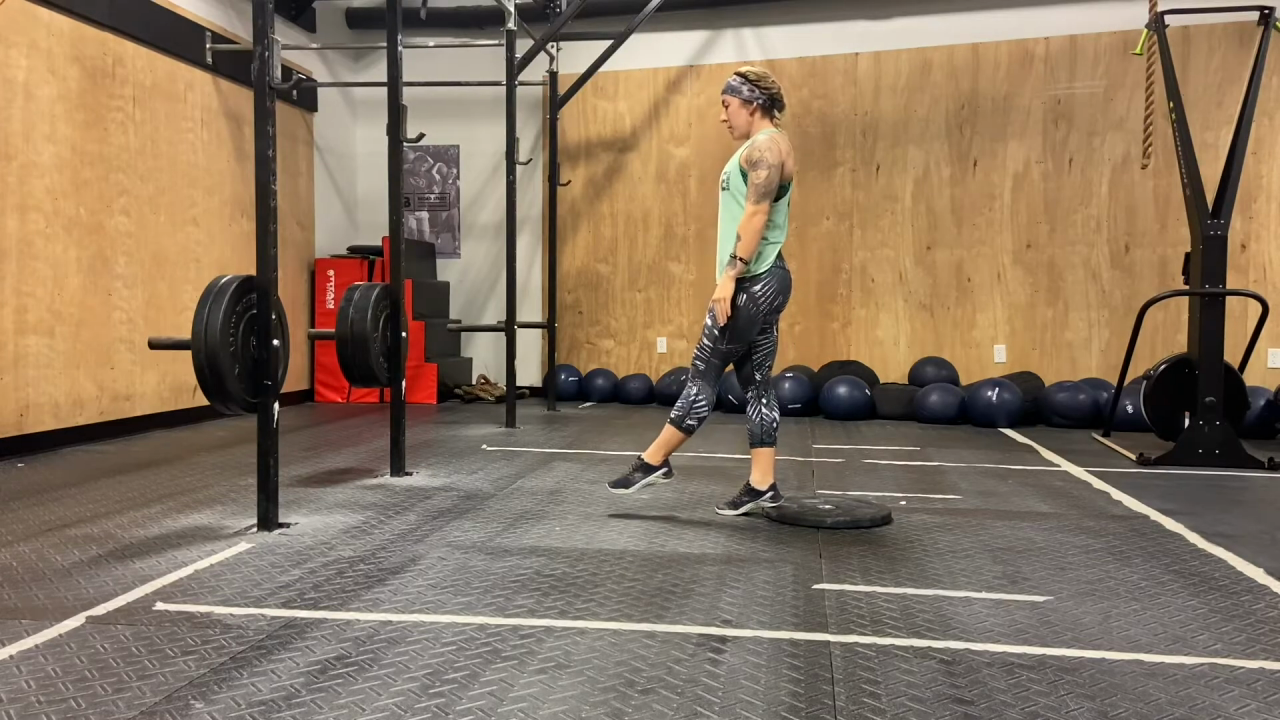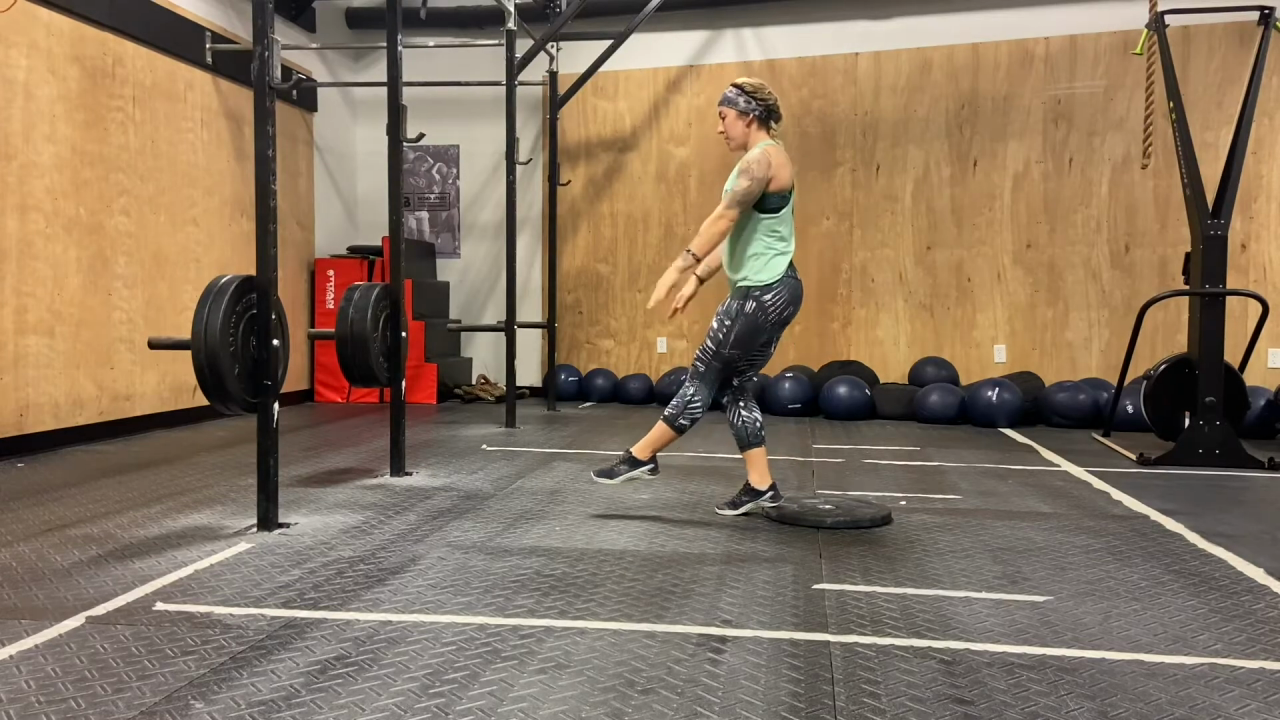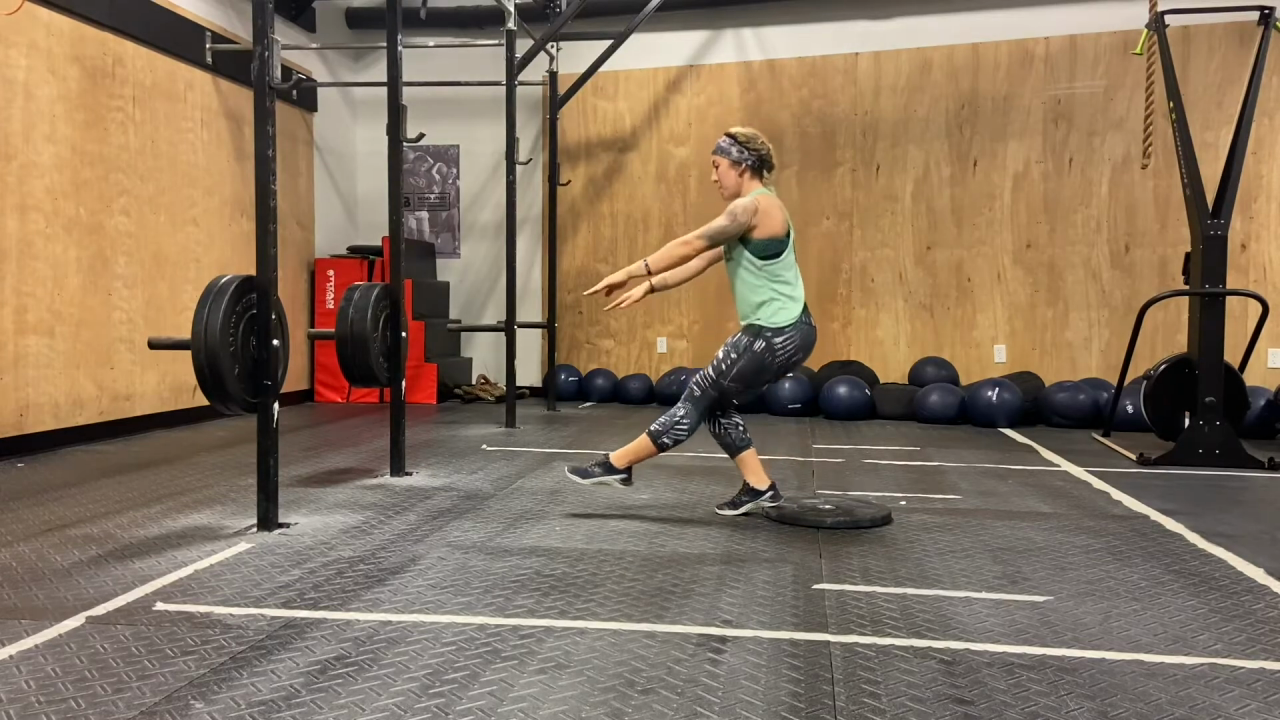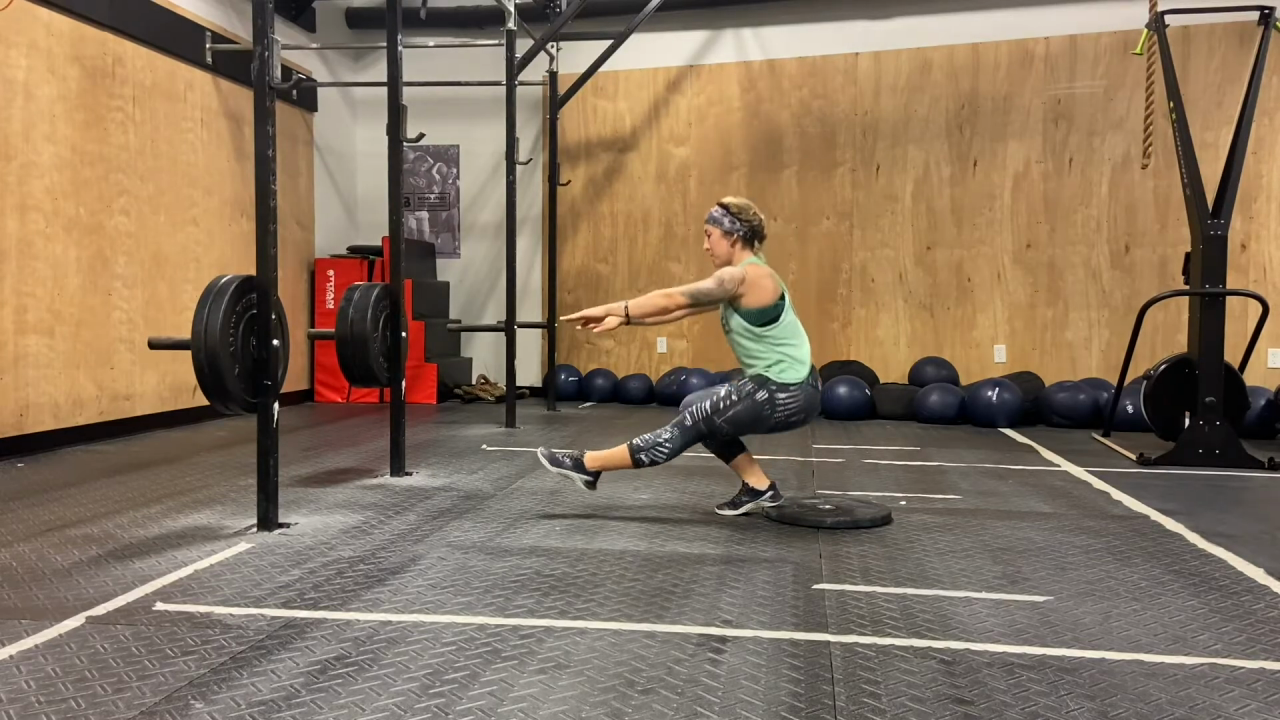
dt=0.4s
person 1, frame 1
left shoulder: (766, 145)
right shoulder: (760, 148)
left elbow: (756, 216)
left wrist: (729, 276)
left hip: (752, 282)
right hip: (761, 281)
left knee: (705, 372)
right knee: (756, 382)
left ankle: (654, 461)
right ankle: (762, 485)
person 1, frame 2
left shoulder: (762, 157)
right shoulder: (761, 159)
left elbow: (724, 219)
right elbow: (738, 232)
left wrist: (677, 268)
right wrist: (697, 277)
left hip: (762, 292)
right hip: (768, 291)
left knee: (703, 376)
right knee: (734, 386)
left ankle: (641, 457)
right ankle: (761, 486)
person 1, frame 3
left shoulder: (753, 206)
right shoulder: (753, 209)
left elbow: (690, 245)
right elbow: (702, 259)
left wrist: (629, 272)
right wrist: (648, 286)
left hip: (776, 335)
right hip: (777, 331)
left knee: (698, 398)
right knee: (713, 401)
left ankle: (617, 464)
right ankle: (760, 487)
person 1, frame 4
left shoulder: (743, 277)
right shoulder: (741, 279)
left elbow: (673, 299)
right elbow: (683, 307)
left wrist: (611, 308)
right wrist: (623, 317)
left hip: (787, 395)
right hip: (783, 387)
left knee: (688, 426)
right knee: (695, 412)
left ankle: (588, 465)
right ankle: (759, 487)
